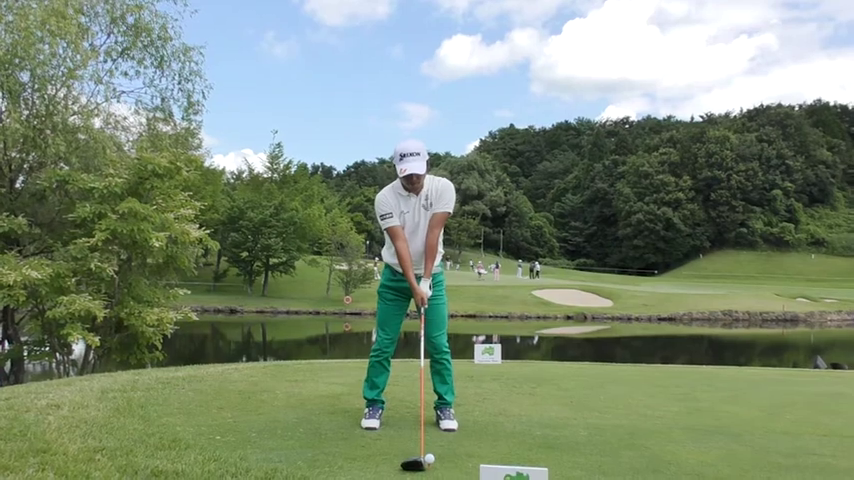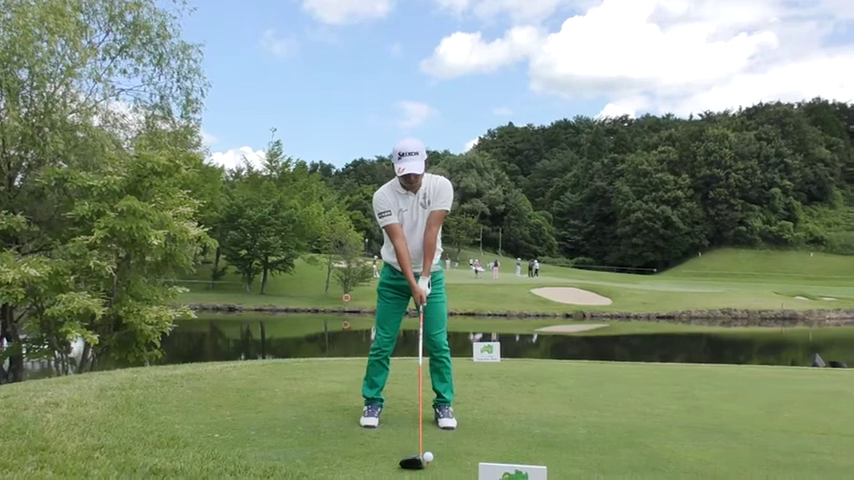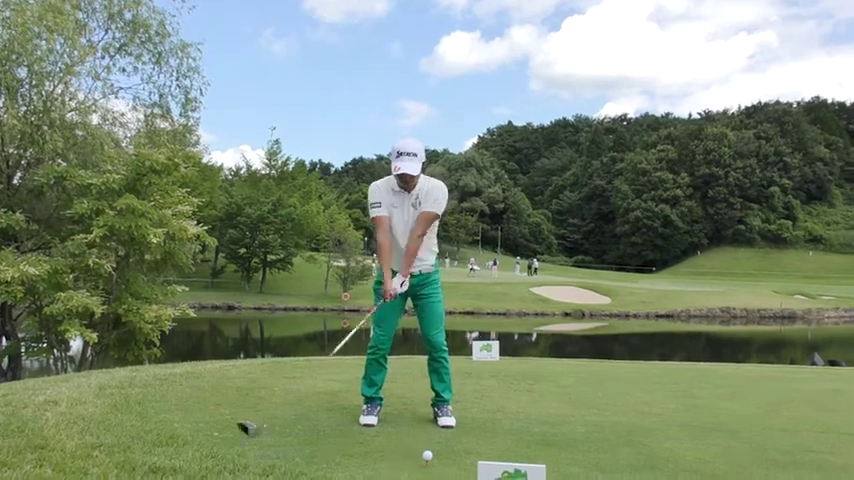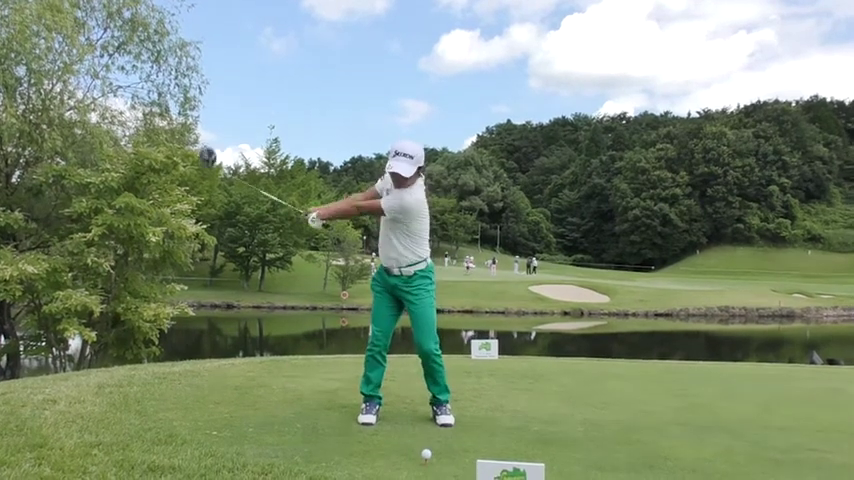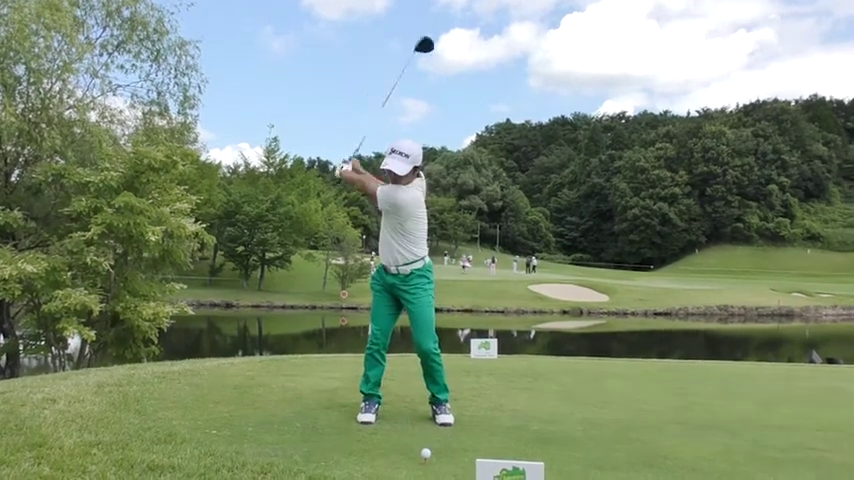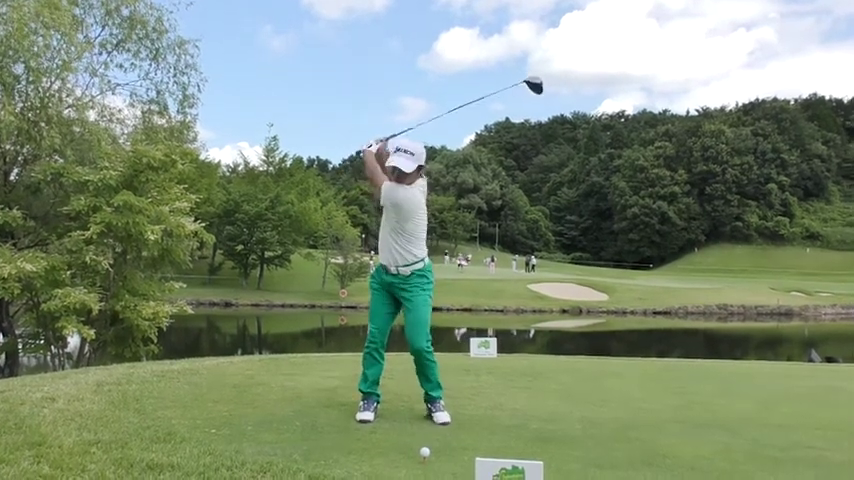
dt=0.4s
person 1, frame 1
left shoulder: (443, 188)
right shoulder: (385, 198)
left elbow: (433, 234)
right elbow: (400, 242)
left wrist: (426, 279)
right wrist: (413, 286)
left hip: (432, 276)
right hip: (395, 277)
left knee: (439, 344)
right knee: (383, 344)
left ankle: (445, 406)
right ankle: (373, 404)
person 1, frame 2
left shoulder: (441, 186)
right shoulder: (383, 196)
left elbow: (431, 232)
right elbow: (398, 240)
left wrist: (425, 277)
right wrist: (412, 283)
left hip: (431, 274)
right hip: (394, 276)
left knee: (438, 343)
right knee: (383, 342)
left ankle: (443, 404)
right ankle: (372, 402)
person 1, frame 3
left shoulder: (436, 189)
right shoulder: (378, 189)
left elbow: (418, 233)
right elbow: (382, 234)
left wrist: (405, 275)
right wrist: (387, 277)
left hip: (426, 275)
right hip: (390, 275)
left knee: (436, 343)
right knee: (380, 342)
left ankle: (442, 403)
right ankle: (371, 401)
person 1, frame 4
left shoulder: (410, 199)
right shoulder: (393, 178)
left elbow: (362, 208)
right elbow: (363, 196)
left wrist: (325, 215)
right wrist: (324, 209)
left hip: (416, 279)
right hip: (386, 275)
left knee: (427, 345)
right knee: (378, 341)
left ankle: (441, 402)
right ankle: (371, 400)
person 1, frame 5
left shoulder: (402, 196)
right shoulder: (416, 180)
left elbow: (367, 187)
right elbow: (379, 186)
left wrist: (347, 174)
right wrist: (358, 169)
left hip: (415, 278)
right hip: (386, 275)
left knee: (426, 344)
right knee: (376, 340)
left ankle: (440, 401)
right ankle: (370, 399)
person 1, frame 6
left shoulder: (402, 195)
right shoulder: (418, 183)
left elbow: (375, 176)
left wrist: (369, 154)
right wrist: (381, 154)
left hip: (414, 277)
right hip: (385, 274)
left knee: (419, 342)
right knee: (375, 339)
left ankle: (434, 399)
right ankle: (369, 398)
